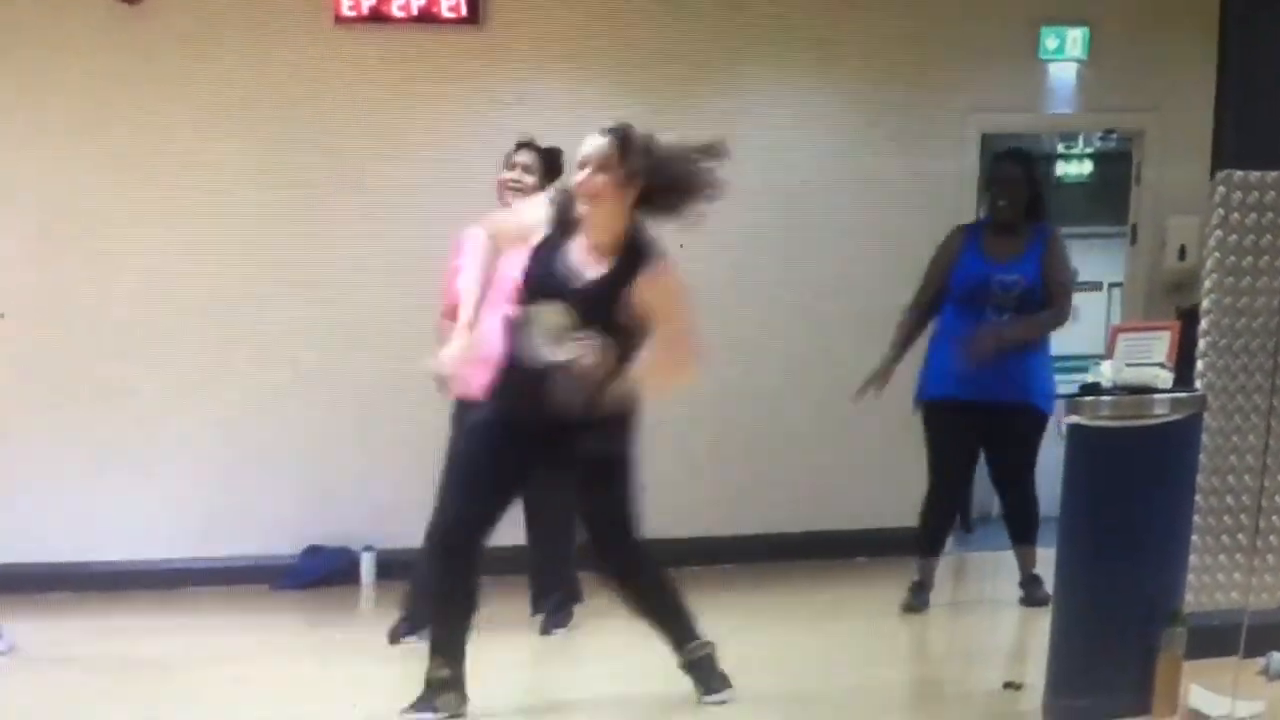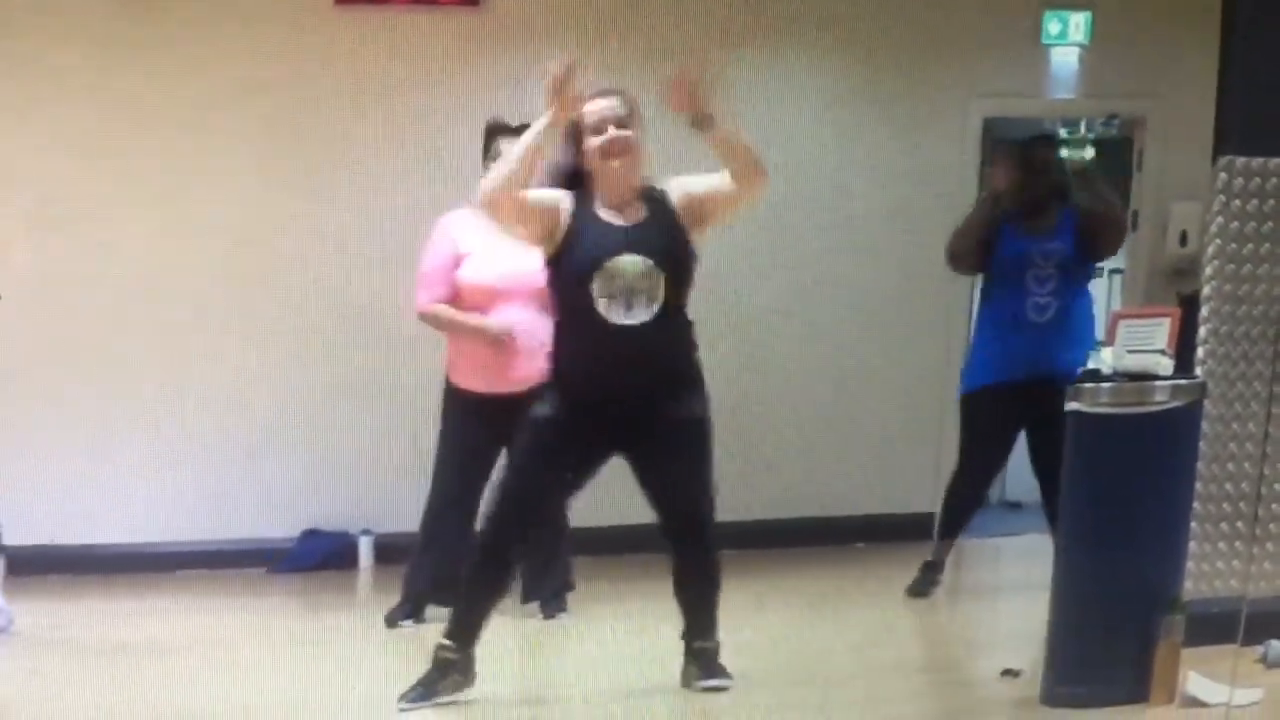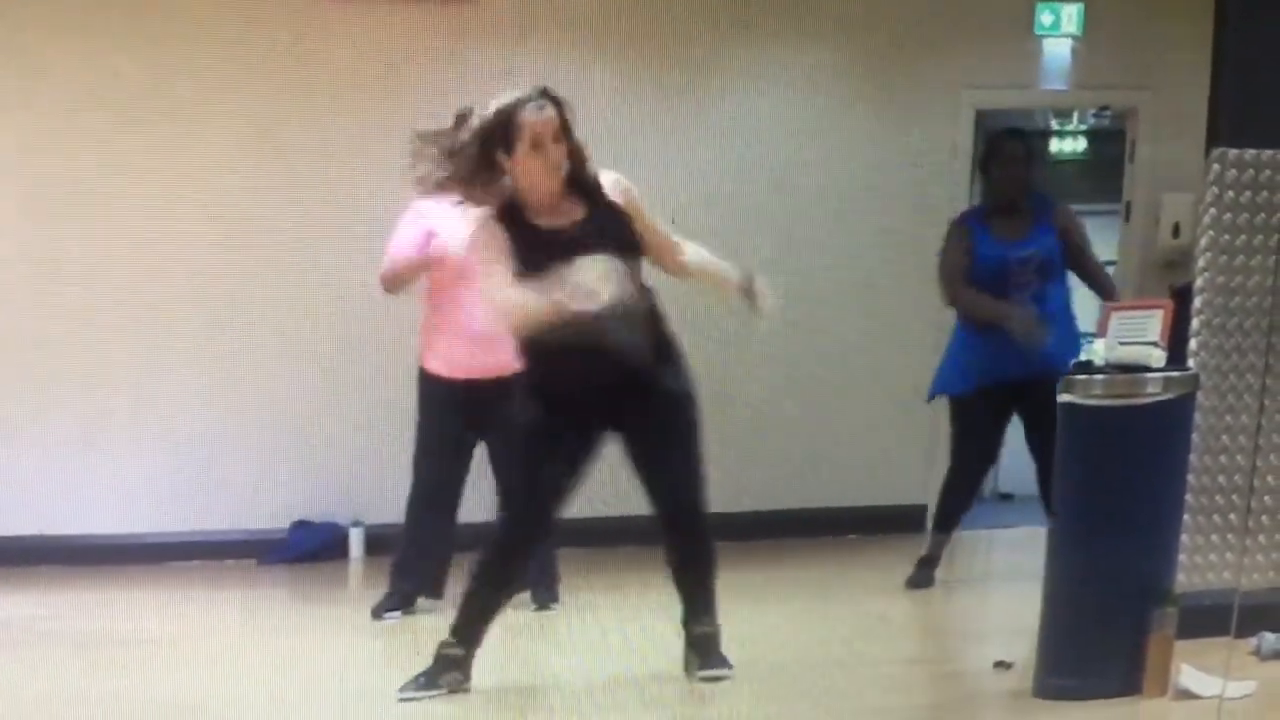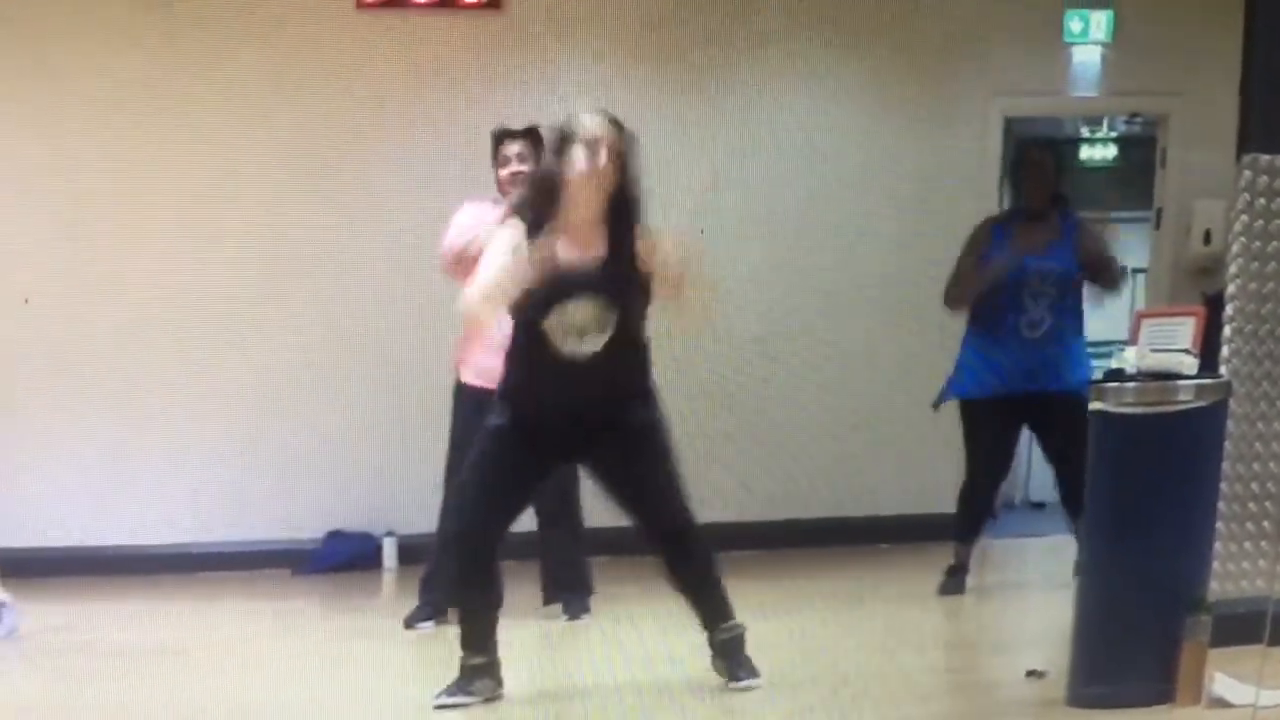
dt=0.7s
person 1, frame 1
left shoulder: (649, 271)
right shoulder: (552, 226)
left elbow: (677, 361)
right elbow: (491, 229)
left wrist: (608, 380)
left hip: (590, 431)
right hip: (509, 417)
left knee: (621, 558)
right knee: (450, 539)
left ankle: (698, 657)
person 1, frame 2
left shoulder: (680, 204)
right shoulder: (565, 211)
left elbow: (751, 180)
right elbow: (495, 197)
left wrist: (706, 116)
right wrist: (551, 121)
left hip: (668, 404)
right hip: (575, 404)
left knee: (693, 533)
right knee: (505, 530)
left ankle: (702, 653)
right ankle: (453, 662)
person 1, frame 3
left shoulder: (611, 192)
right shoulder: (498, 226)
left elbow: (671, 254)
left wrist: (736, 280)
left hip: (652, 383)
right hip: (564, 398)
left knee: (685, 511)
right knee: (521, 528)
left ankle: (702, 640)
right ankle: (455, 657)
person 1, frame 4
left shoulder: (639, 235)
right shoulder: (520, 231)
left elbow: (681, 290)
right elbow: (475, 309)
left wrist: (677, 284)
right wrist: (526, 272)
left hip: (621, 415)
right hip: (528, 416)
left knee: (675, 532)
right knee: (472, 536)
left ankle: (728, 645)
right ankle: (479, 667)
person 2, frame 1
right shoulder: (470, 240)
right elbow: (450, 312)
right wrist: (448, 358)
right hip: (475, 398)
left knee: (547, 503)
left ankle: (556, 602)
right ankle: (424, 608)
person 2, frame 2
right shoulder: (456, 226)
right elbow: (426, 306)
right wrist: (478, 326)
left hip: (540, 387)
right hip: (472, 389)
right knee: (452, 493)
left ankle: (550, 589)
right ankle: (420, 594)
person 2, frame 3
right shoulder: (428, 210)
right elbow: (391, 279)
right wrist: (424, 259)
left hip: (515, 375)
right hip: (446, 377)
left knee: (525, 481)
right knee: (433, 483)
left ankle: (541, 580)
right ankle: (408, 586)
person 2, frame 4
right shoulder: (473, 219)
right elbow: (454, 260)
right wrist: (508, 212)
right hip: (482, 385)
left knee: (558, 494)
right knee: (463, 493)
left ankle: (572, 590)
right ankle: (436, 596)
person 3, frame 1
left shoulder: (1048, 244)
right shoulder: (961, 241)
left elbow: (1059, 310)
right elbow: (924, 305)
left wrist: (1007, 335)
right wrist: (891, 360)
left hip: (1019, 390)
right hip: (952, 387)
left knee: (1016, 483)
right knee: (947, 487)
left ankle: (1030, 575)
right ankle: (922, 581)
person 3, frame 2
left shoulder: (1083, 225)
right shoulder: (998, 228)
left elbow: (1118, 230)
right elbow: (957, 259)
left wrist: (1090, 180)
right wrist: (991, 197)
left hip: (1063, 373)
right hip: (998, 372)
left knee: (1058, 473)
right knee: (975, 471)
right ankle: (935, 563)
person 3, frame 3
left shoulder: (1056, 217)
right shoulder: (966, 227)
left elbow: (1091, 271)
right elbow: (955, 292)
right wrist: (1008, 314)
left hip: (1049, 366)
right hip: (981, 369)
left knee: (1056, 461)
right knee: (969, 464)
right ankle: (931, 557)
person 3, frame 4
left shoulder: (1077, 232)
right shoulder: (988, 233)
left elbow: (1112, 280)
right elbow: (953, 298)
left wrist: (1096, 261)
right wrist: (992, 274)
left hip: (1061, 379)
right hip: (990, 379)
left knee: (1077, 472)
right knee: (984, 474)
right ankle: (958, 566)
